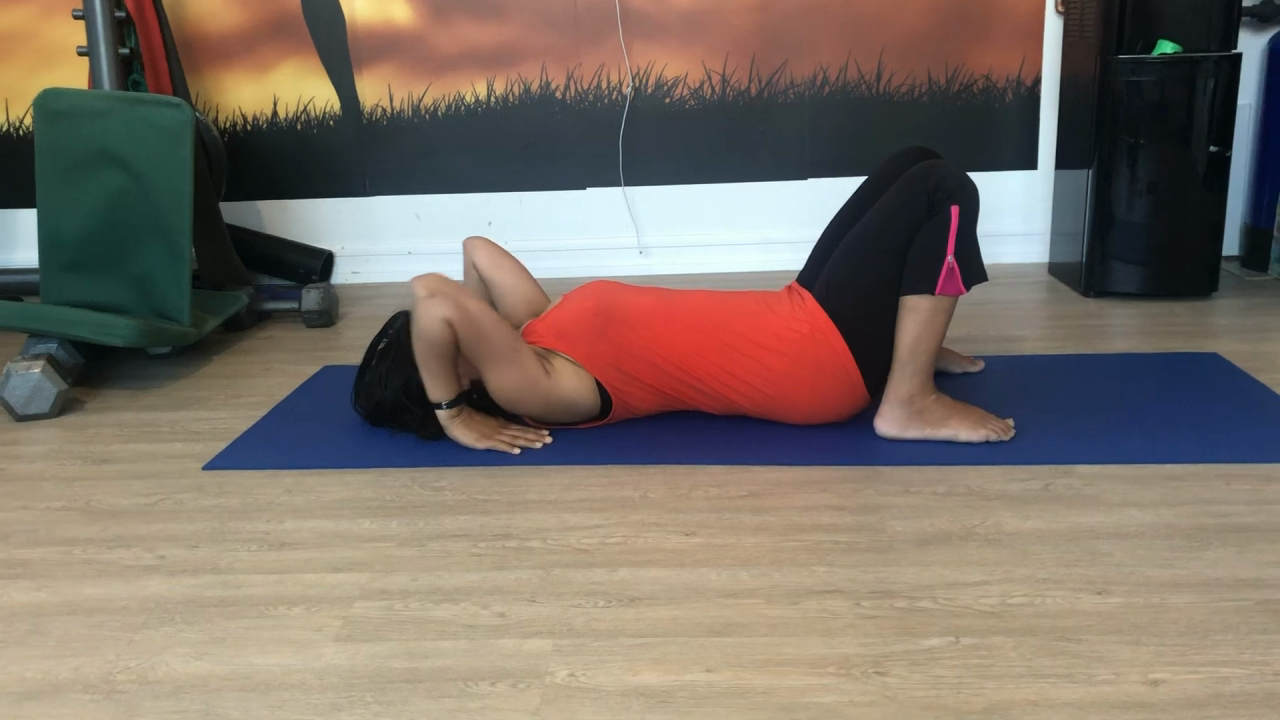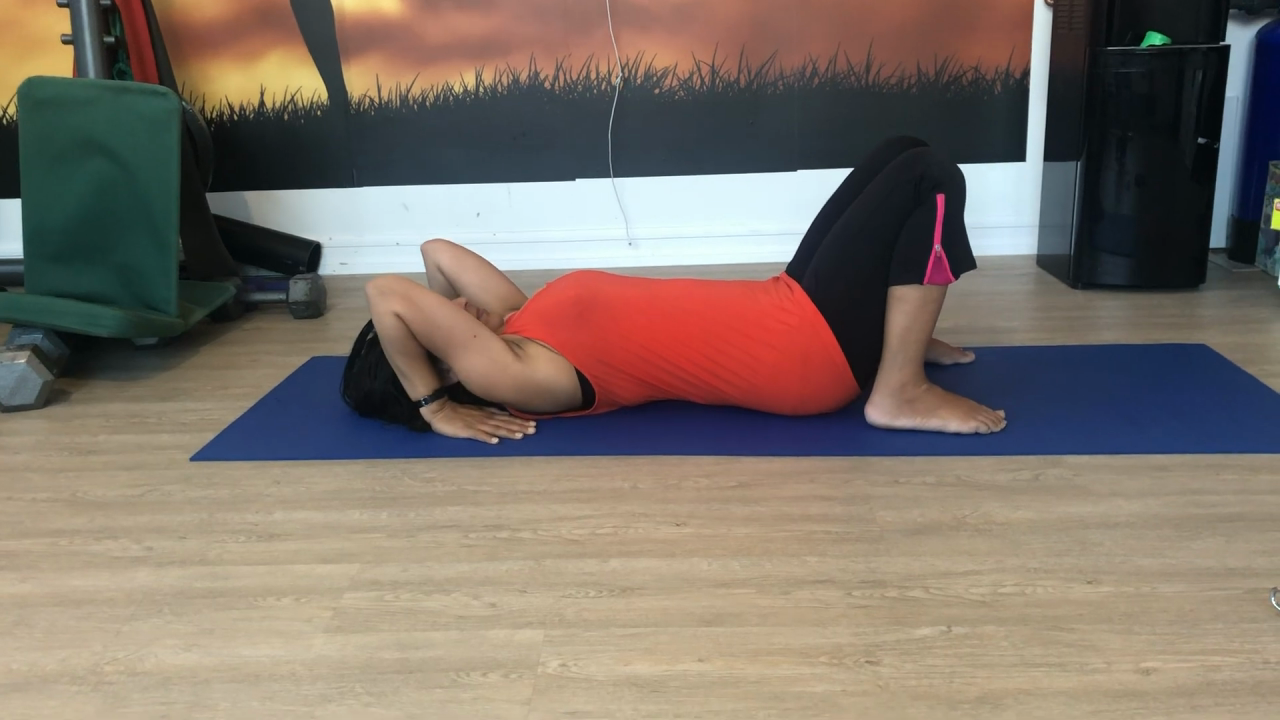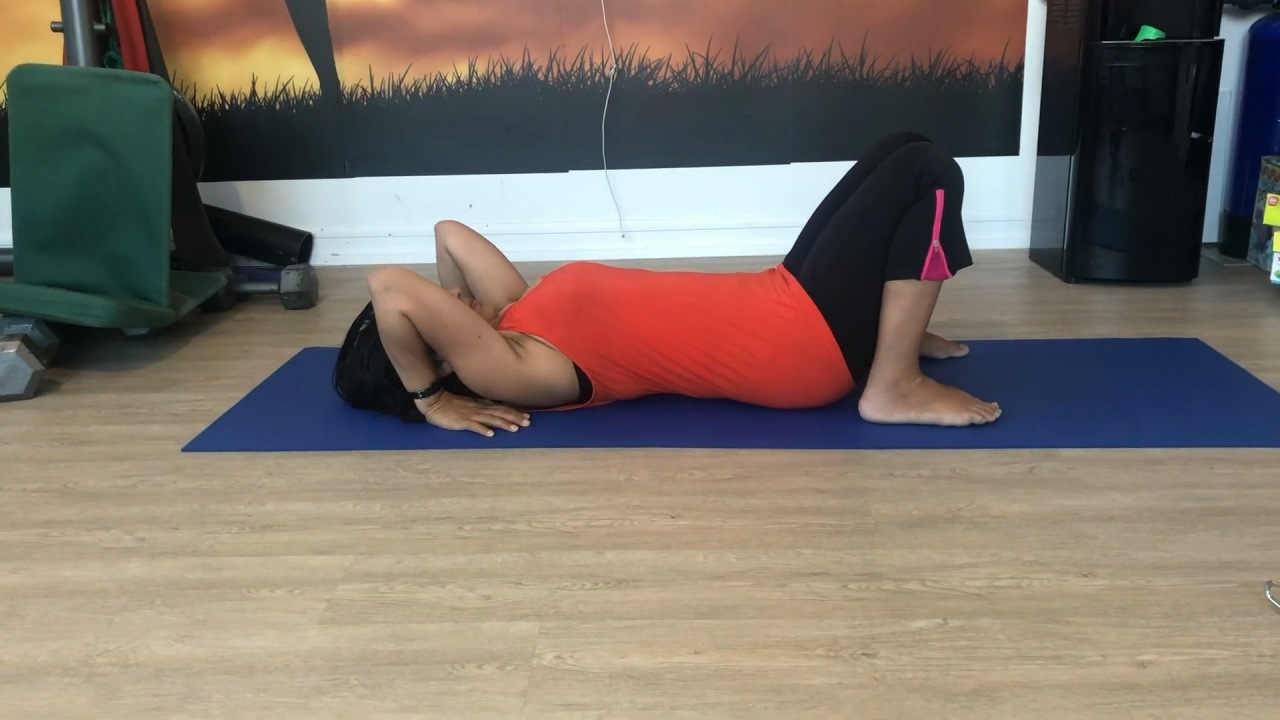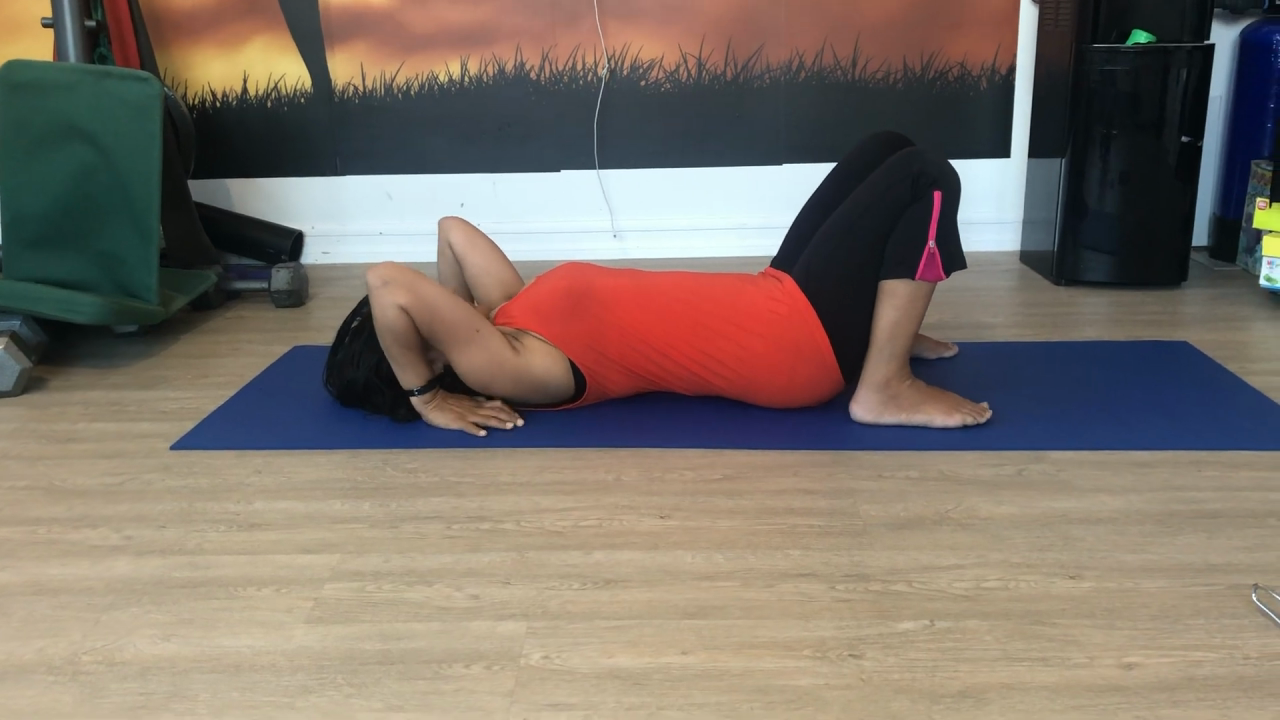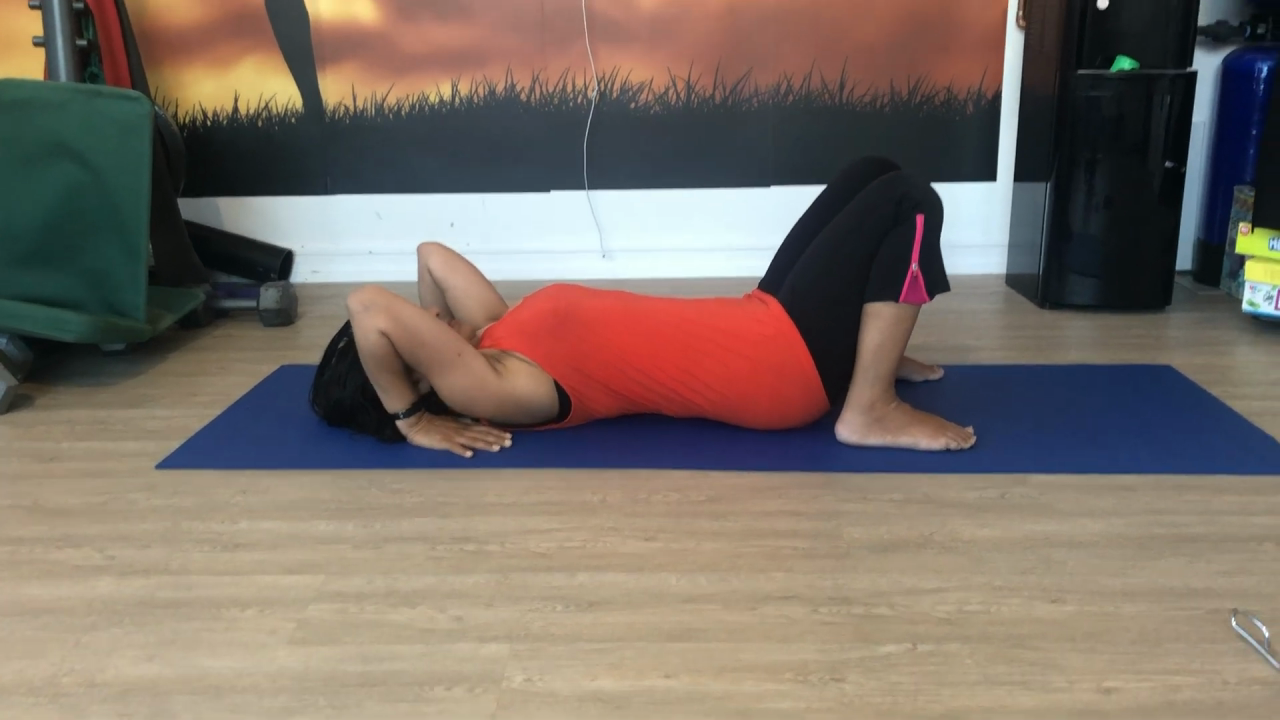
dt=0.4s
person 1, frame 1
left shoulder: (531, 334)
right shoulder: (532, 390)
left elbow: (478, 248)
right wrist: (453, 416)
left hip: (799, 321)
right hip: (820, 367)
left knee: (917, 165)
right knee: (945, 190)
left ankle: (909, 343)
right ankle: (910, 403)
person 1, frame 2
left shoulder: (514, 325)
right shoulder: (513, 374)
left elbow: (435, 251)
right wrist: (436, 409)
left hip: (788, 307)
right hip: (809, 356)
left knee: (903, 154)
right knee: (929, 178)
left ankle: (901, 334)
right ankle: (903, 393)
person 1, frame 3
left shoulder: (510, 319)
right shoulder: (513, 372)
left elbow: (451, 232)
right wrist: (433, 401)
left hip: (784, 301)
right hip: (803, 348)
left knee: (906, 150)
right knee: (929, 173)
left ankle: (894, 327)
right ankle: (895, 387)
person 1, frame 4
left shoulder: (505, 317)
right shoulder: (505, 370)
left elbow: (455, 229)
right wrist: (429, 399)
left hip: (775, 301)
right hip: (797, 348)
left knee: (889, 150)
right knee: (926, 177)
left ankle: (887, 327)
right ankle: (887, 390)
person 1, frame 5
left shoulder: (490, 339)
right shoulder: (491, 388)
left elbow: (433, 253)
right wrist: (412, 420)
left hip: (761, 326)
right hip: (780, 371)
left knee: (875, 176)
right knee: (908, 201)
left ankle: (872, 350)
right ankle: (870, 410)
